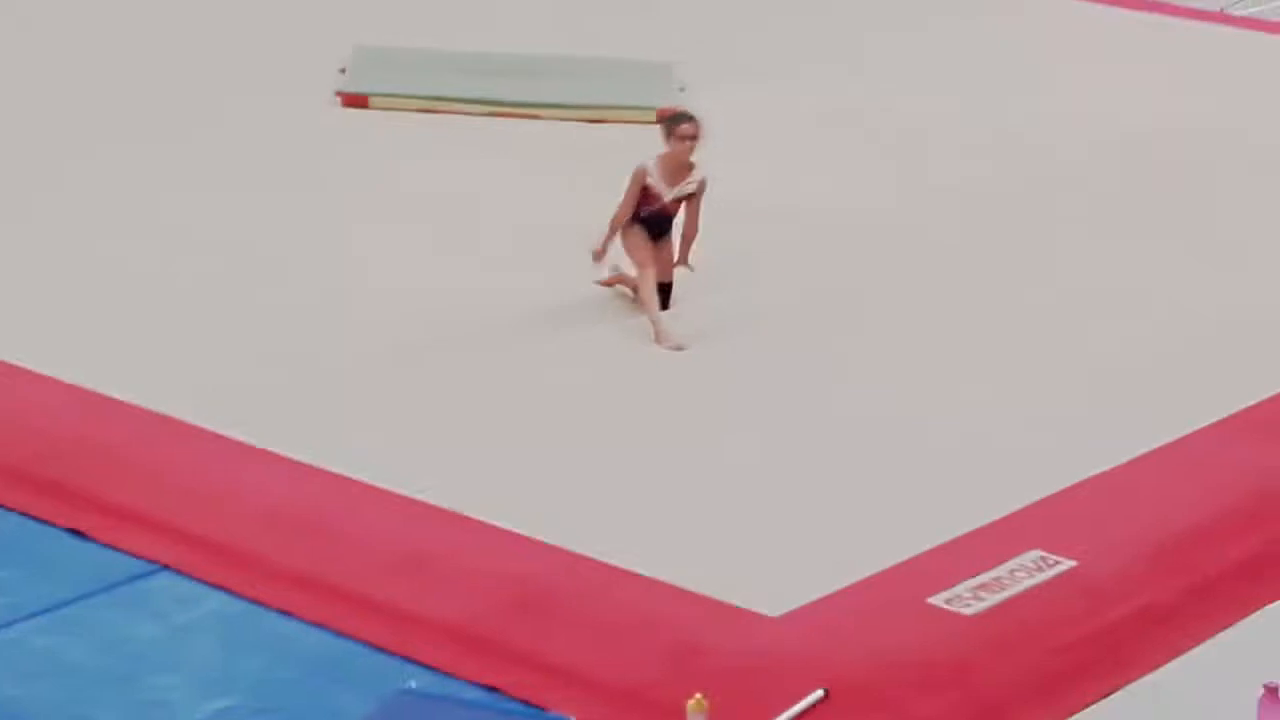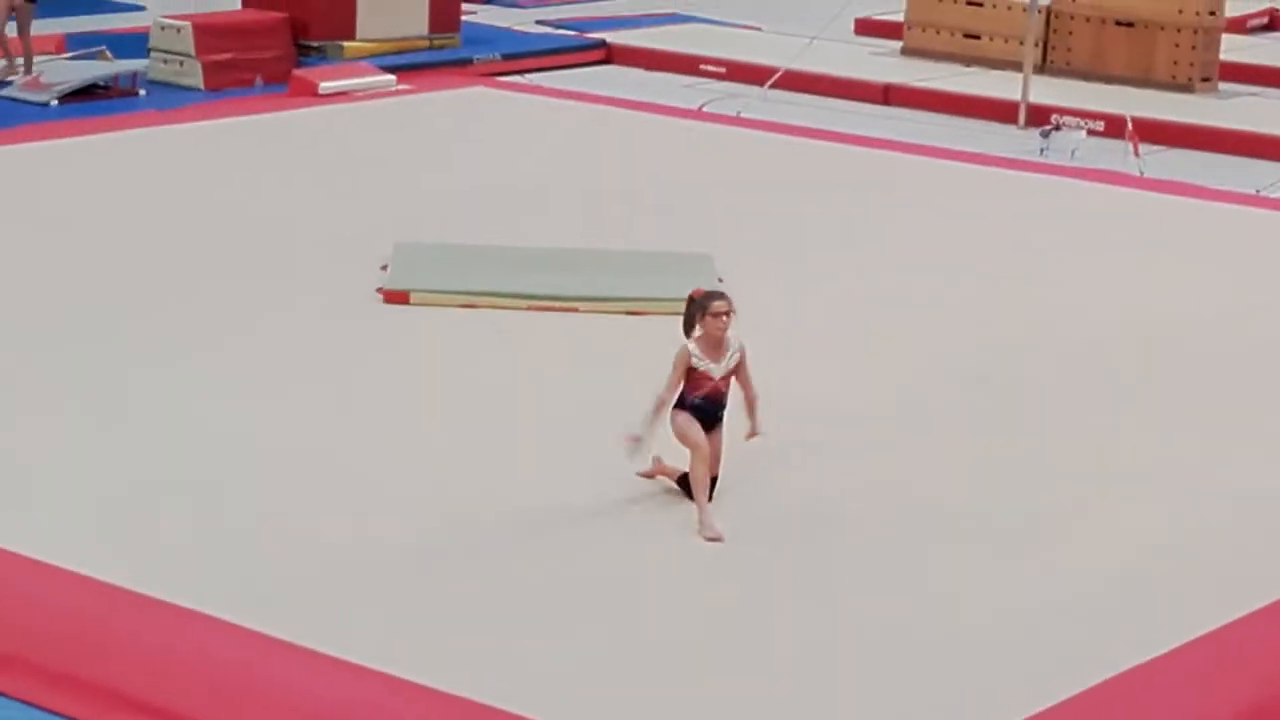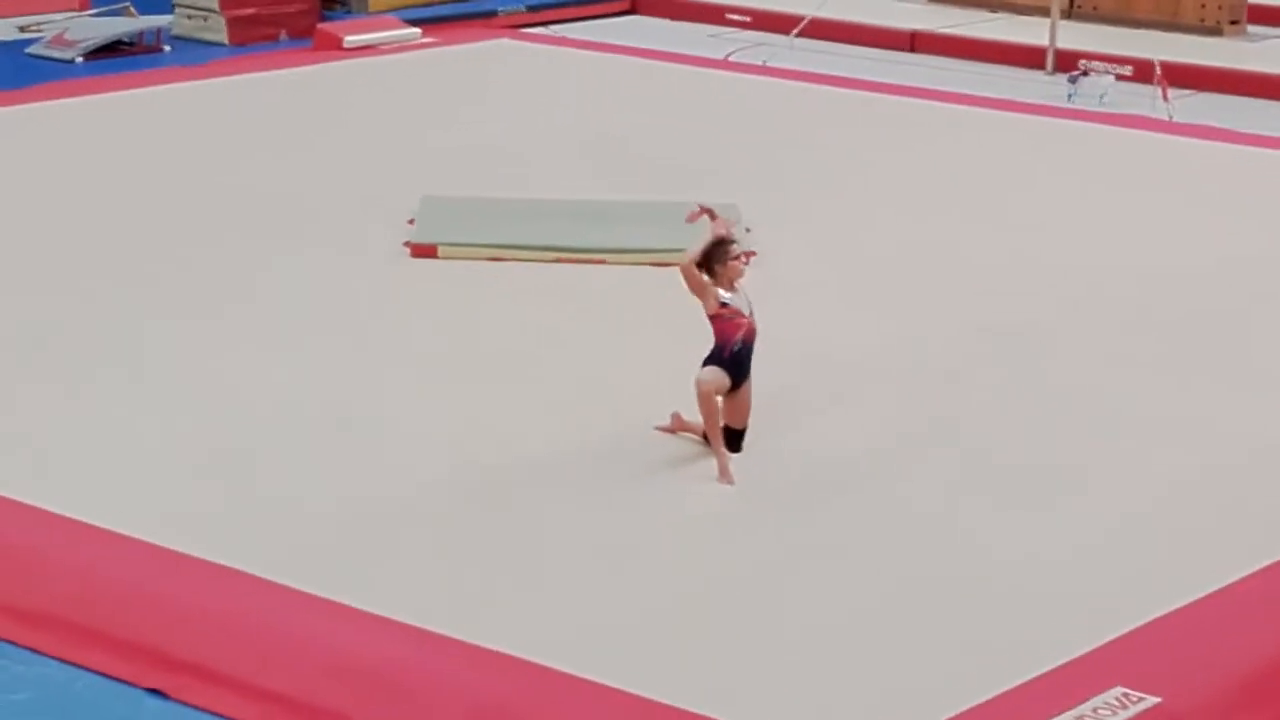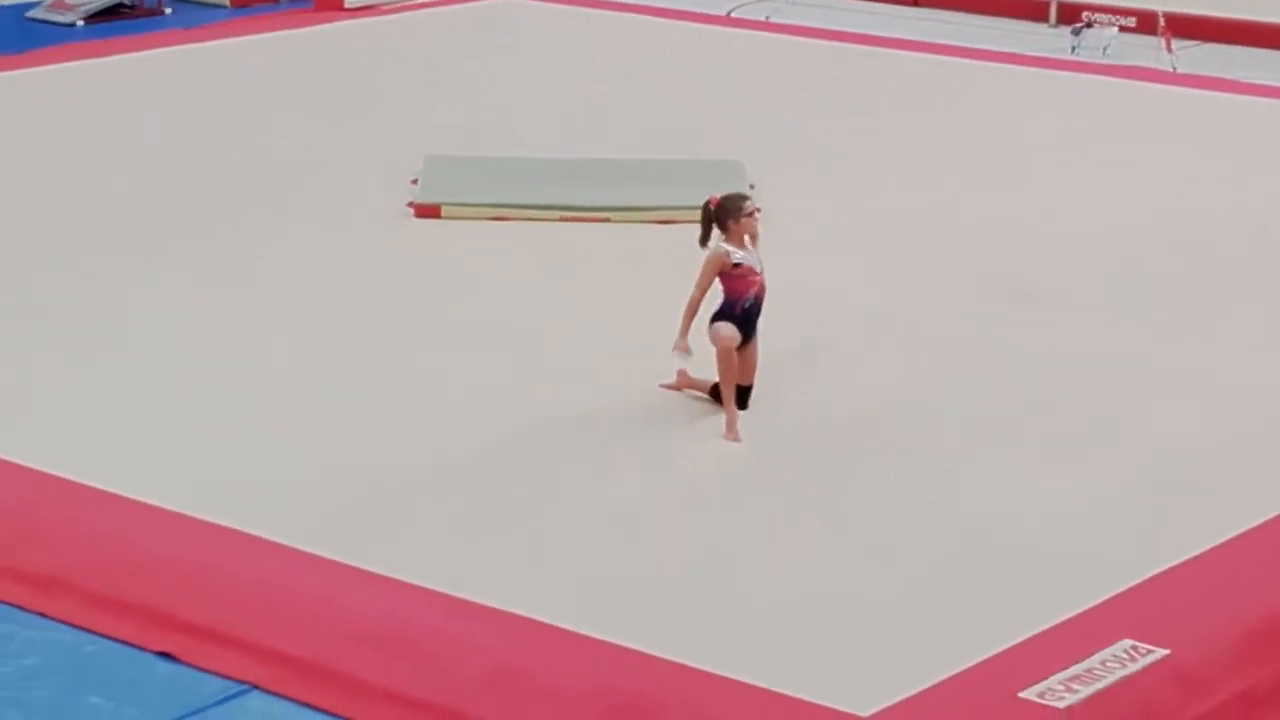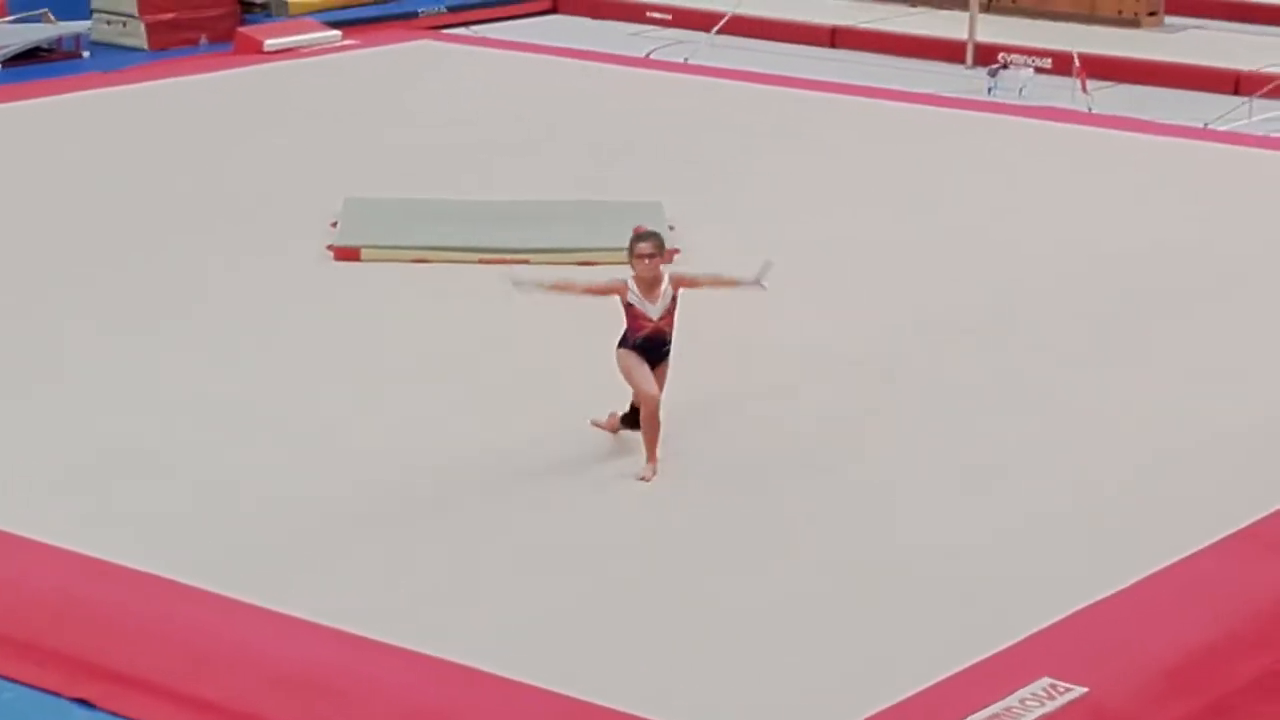
dt=1s
person 1, frame 1
left shoulder: (698, 179)
right shoulder: (646, 170)
left elbow: (691, 223)
right elbow: (624, 209)
left wrist: (683, 255)
right wrist: (604, 245)
left hip: (662, 229)
right hip: (636, 224)
left knee: (663, 301)
right knee: (648, 268)
left ankle: (620, 277)
right ankle: (659, 329)
person 1, frame 2
left shoulder: (736, 347)
right shoulder: (688, 351)
left elbow: (747, 388)
right elbow: (667, 392)
left wrist: (753, 423)
right wrist: (645, 430)
left hip: (714, 417)
right hip: (686, 413)
left knee: (706, 487)
right knee: (702, 450)
left ankle: (661, 468)
right ankle: (705, 517)
person 1, frame 3
left shoulder: (735, 284)
right shoulder: (710, 294)
left elbow: (725, 239)
right elbow: (686, 263)
left wrist: (711, 214)
right wrist: (711, 234)
left hip: (742, 367)
right hip: (720, 364)
left knee: (734, 441)
right knee: (704, 384)
left ankle: (682, 423)
right ankle: (720, 455)
person 1, frame 4
left shoulder: (748, 246)
right shoulder: (721, 253)
right elbow: (697, 294)
right wrist: (682, 335)
left hip: (749, 325)
right hip: (727, 320)
left knee: (741, 398)
right knee: (726, 341)
left ankle: (687, 380)
right ankle: (730, 414)
person 1, frame 5
left shoulder: (673, 281)
right shoulder: (624, 286)
left elbow: (707, 280)
right elbow: (578, 288)
left wrist: (747, 282)
right wrist: (538, 285)
left hip: (660, 354)
right hip: (631, 352)
left knee: (641, 415)
right knee: (651, 397)
left ankle: (615, 421)
right ankle: (650, 460)
